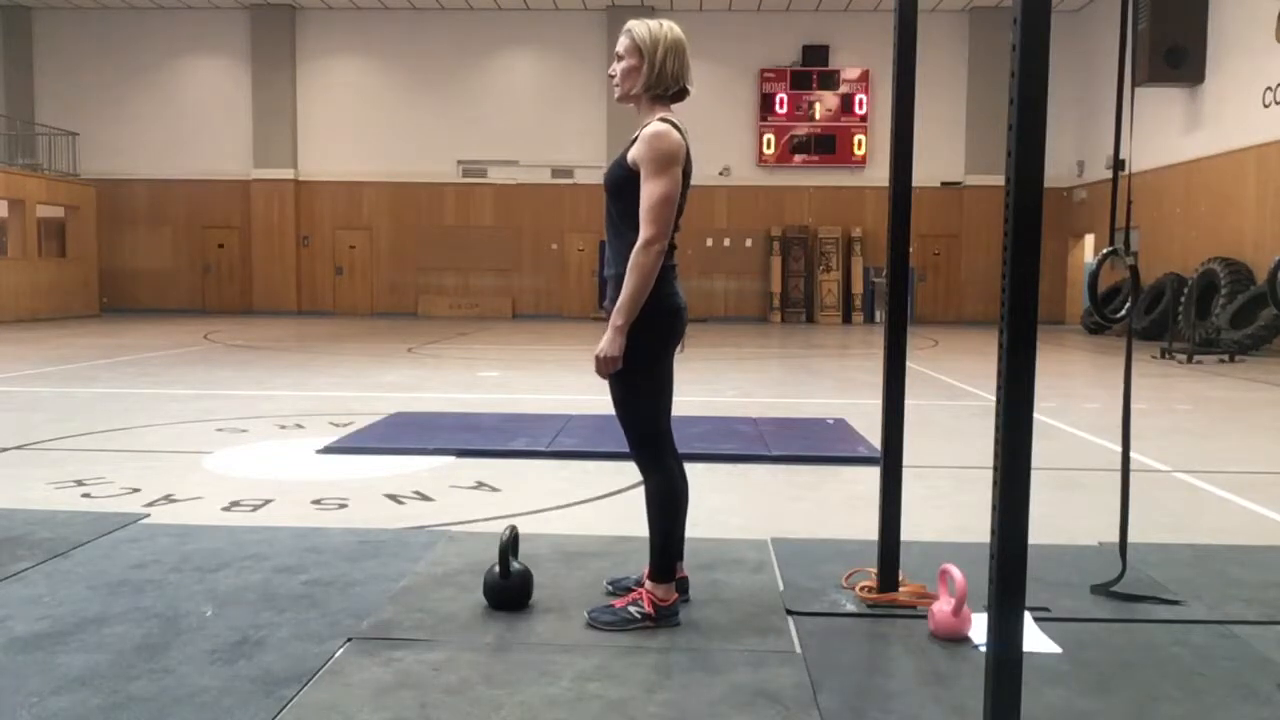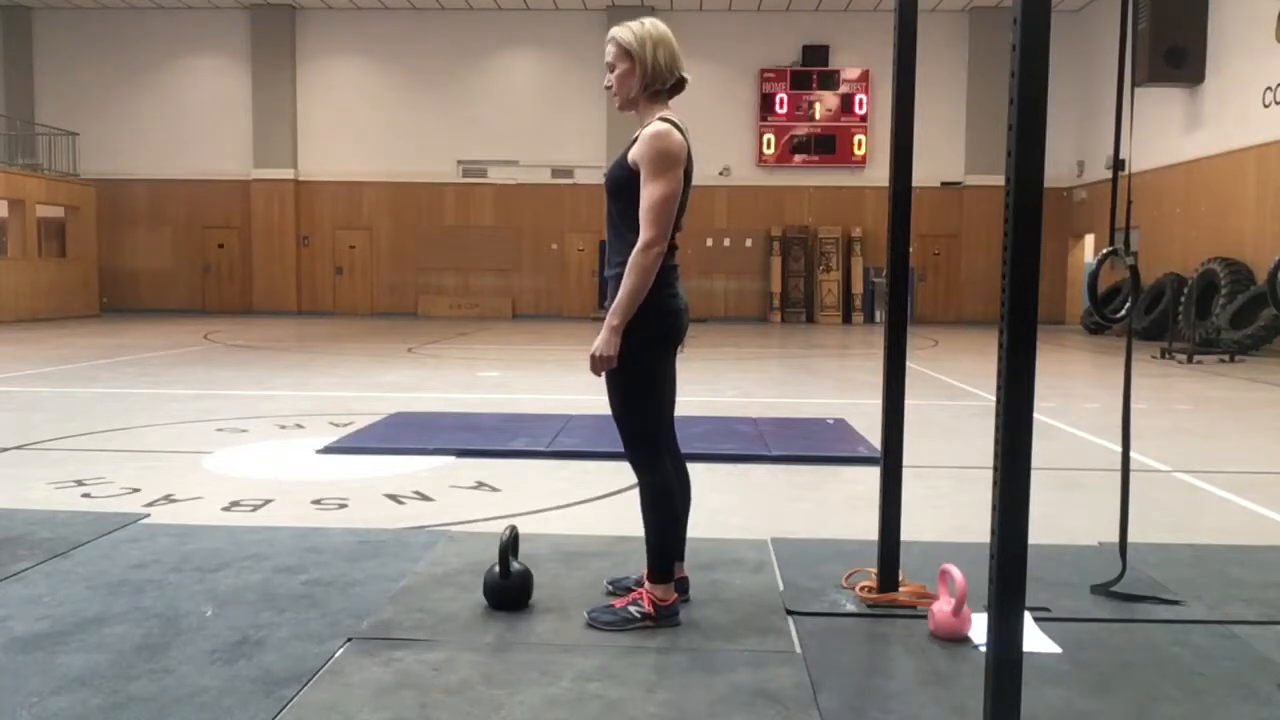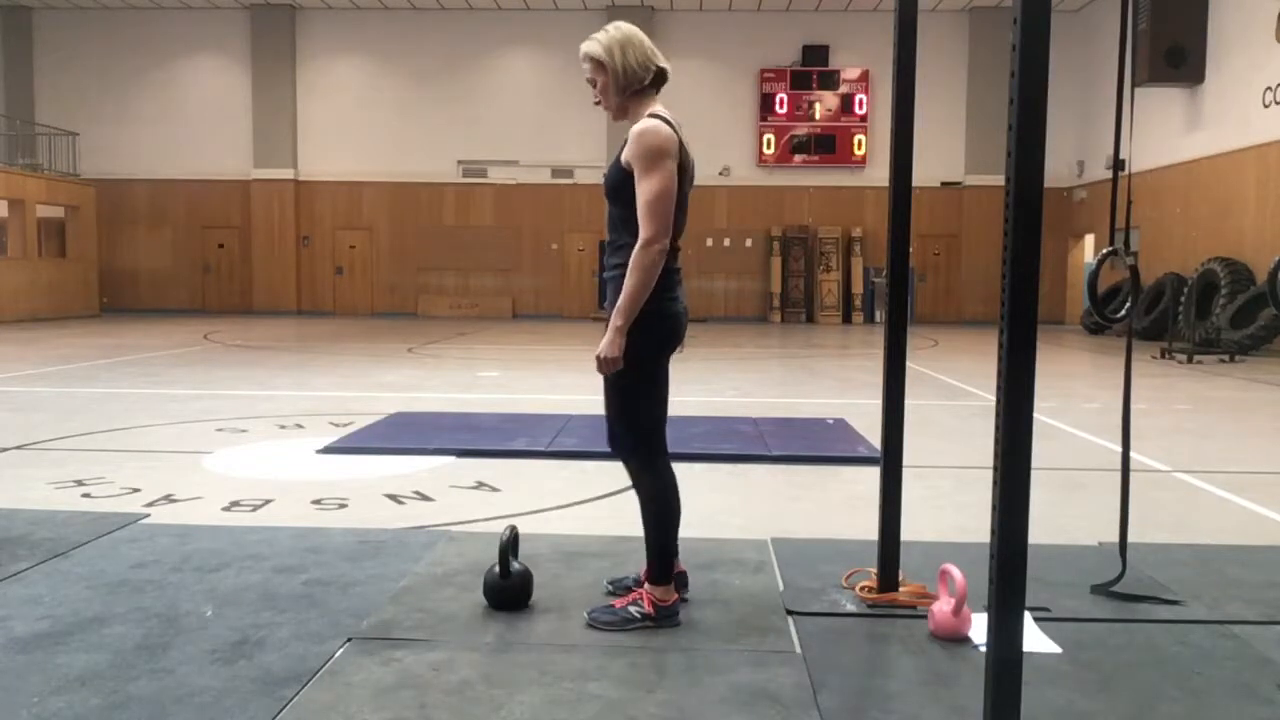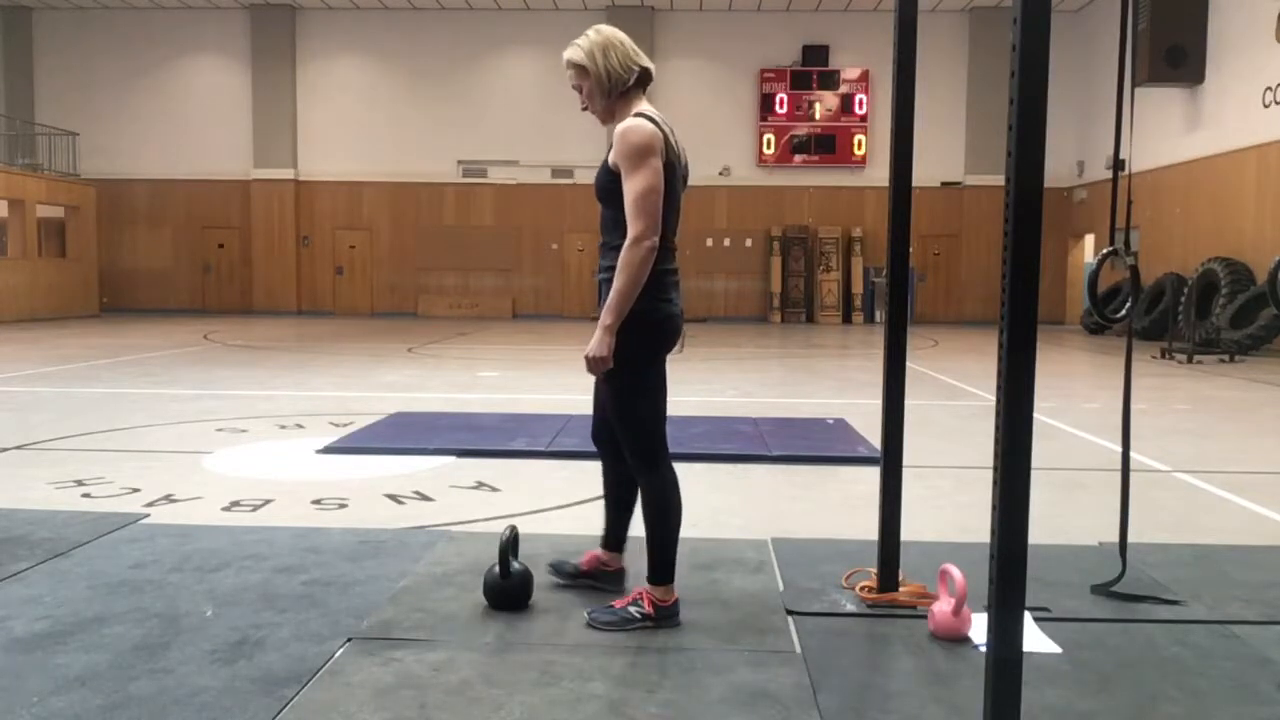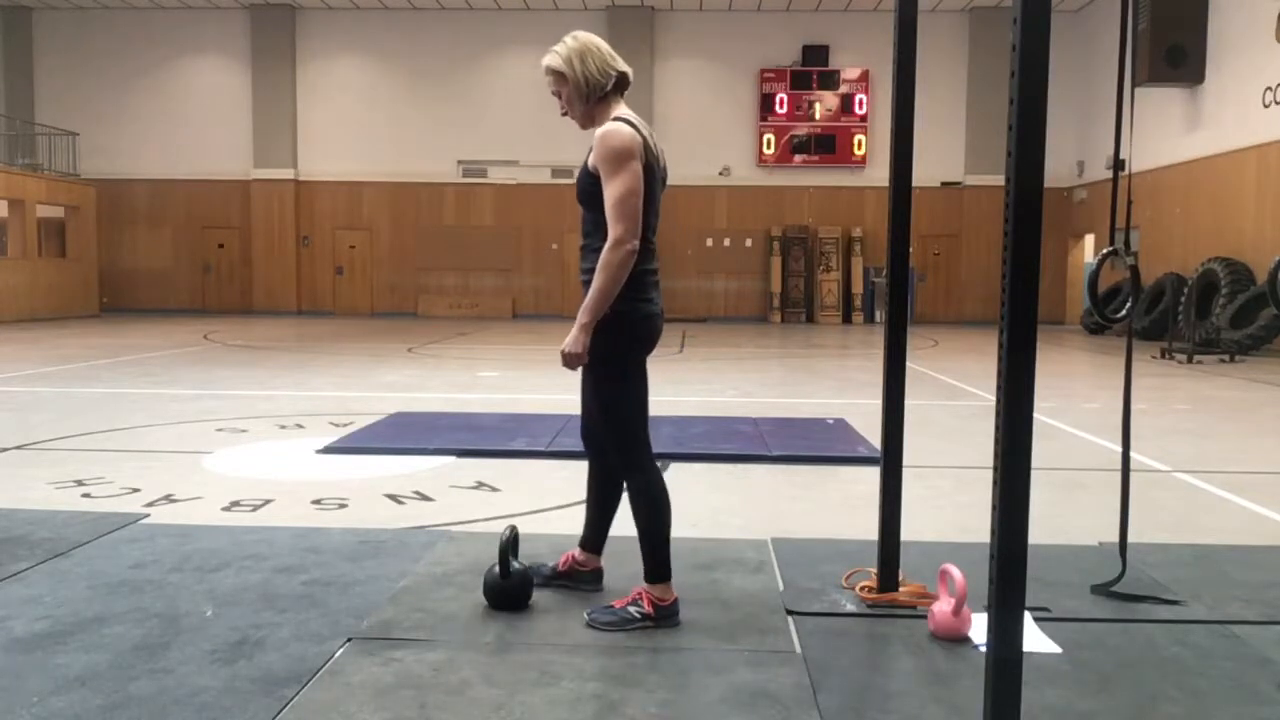
dt=0.3s
person 1, frame 1
left shoulder: (660, 136)
right shoulder: (654, 133)
left elbow: (651, 241)
left wrist: (618, 327)
left hip: (645, 315)
right hip: (648, 311)
left knee: (652, 452)
right knee: (657, 449)
left ankle: (660, 595)
right ankle: (668, 572)
person 1, frame 2
left shoulder: (660, 136)
right shoulder: (656, 133)
left elbow: (651, 243)
left wrist: (612, 326)
left hip: (644, 315)
right hip: (652, 311)
left knee: (648, 452)
right knee: (659, 448)
left ankle: (660, 595)
right ankle: (669, 571)
person 1, frame 3
left shoulder: (649, 132)
right shoulder: (658, 131)
left elbow: (653, 242)
left wrist: (617, 328)
left hip: (644, 314)
right hip: (651, 309)
left knee: (642, 451)
right knee: (634, 444)
left ankle: (660, 594)
right ankle: (668, 566)
person 1, frame 4
left shoulder: (634, 131)
right shoulder: (652, 129)
left elbow: (642, 240)
left wrist: (607, 327)
left hip: (639, 314)
right hip: (645, 308)
left knee: (645, 452)
right knee: (611, 439)
left ankle: (660, 595)
right ankle: (609, 557)
person 1, frame 5
left shoulder: (614, 134)
right shoulder: (630, 132)
left elbow: (622, 242)
left wrist: (584, 325)
left hip: (621, 314)
right hip: (628, 308)
left knee: (629, 451)
right knee: (601, 440)
left ankle: (659, 594)
right ankle: (586, 558)
